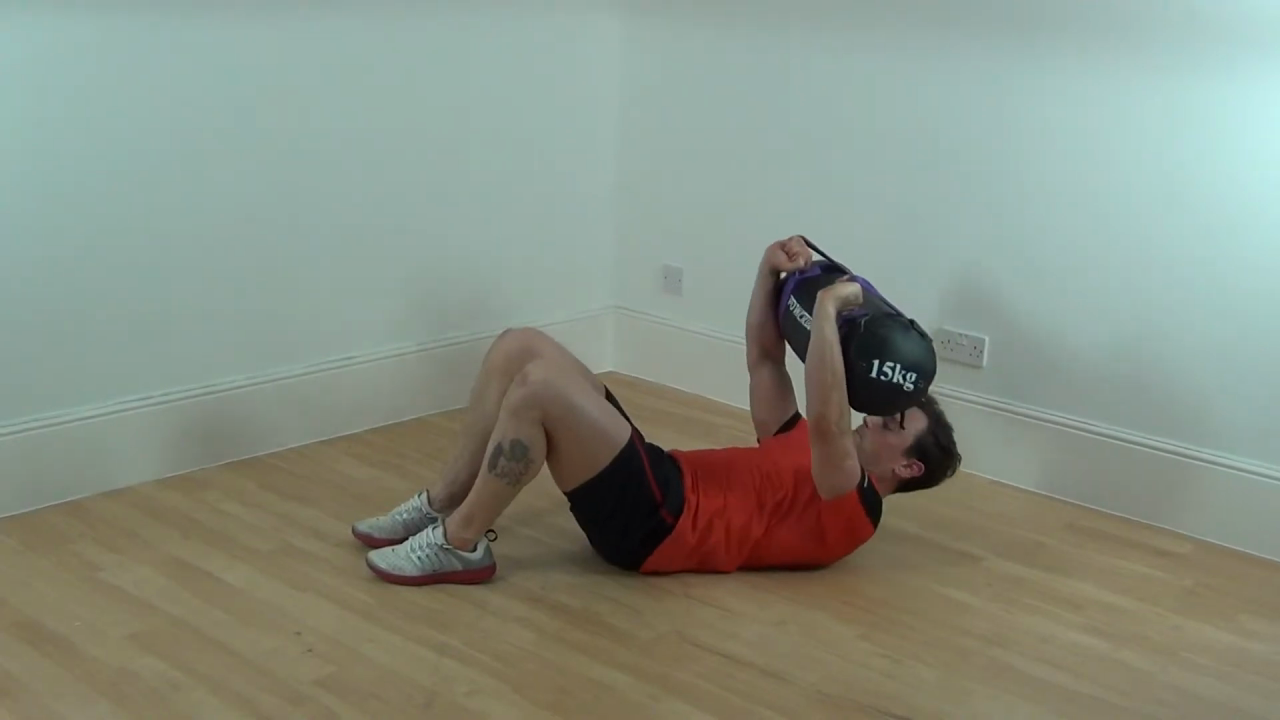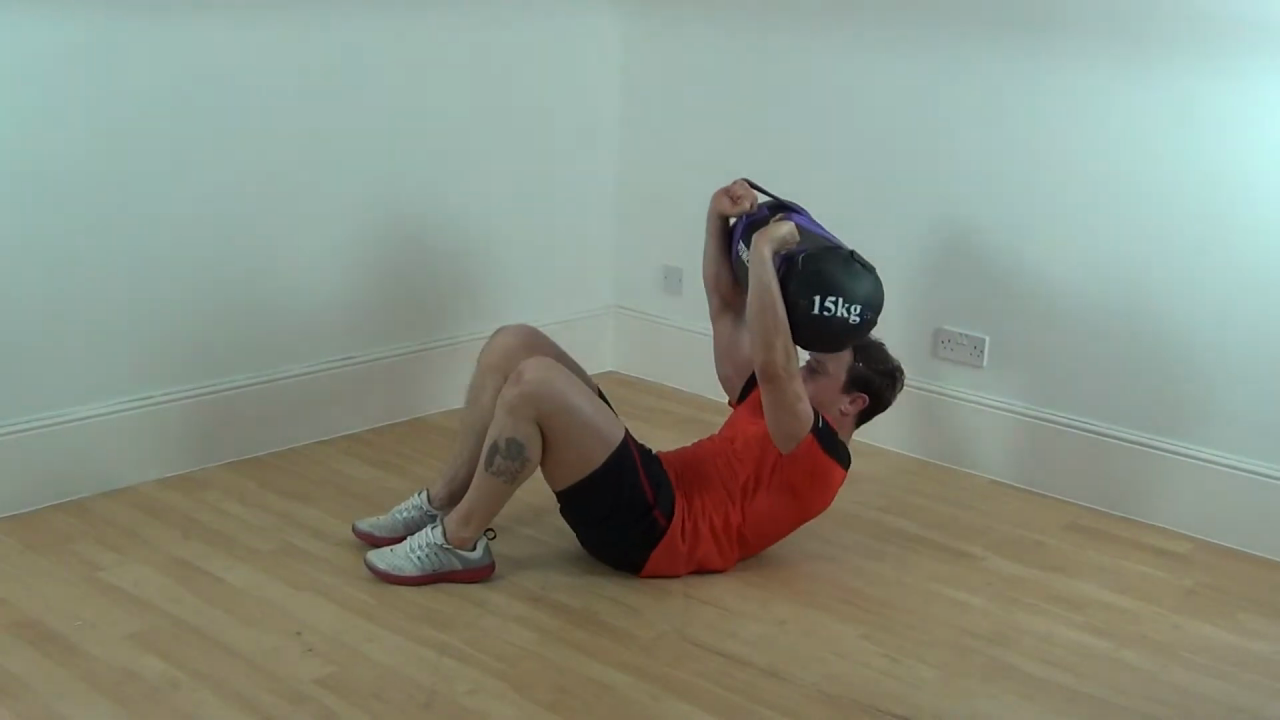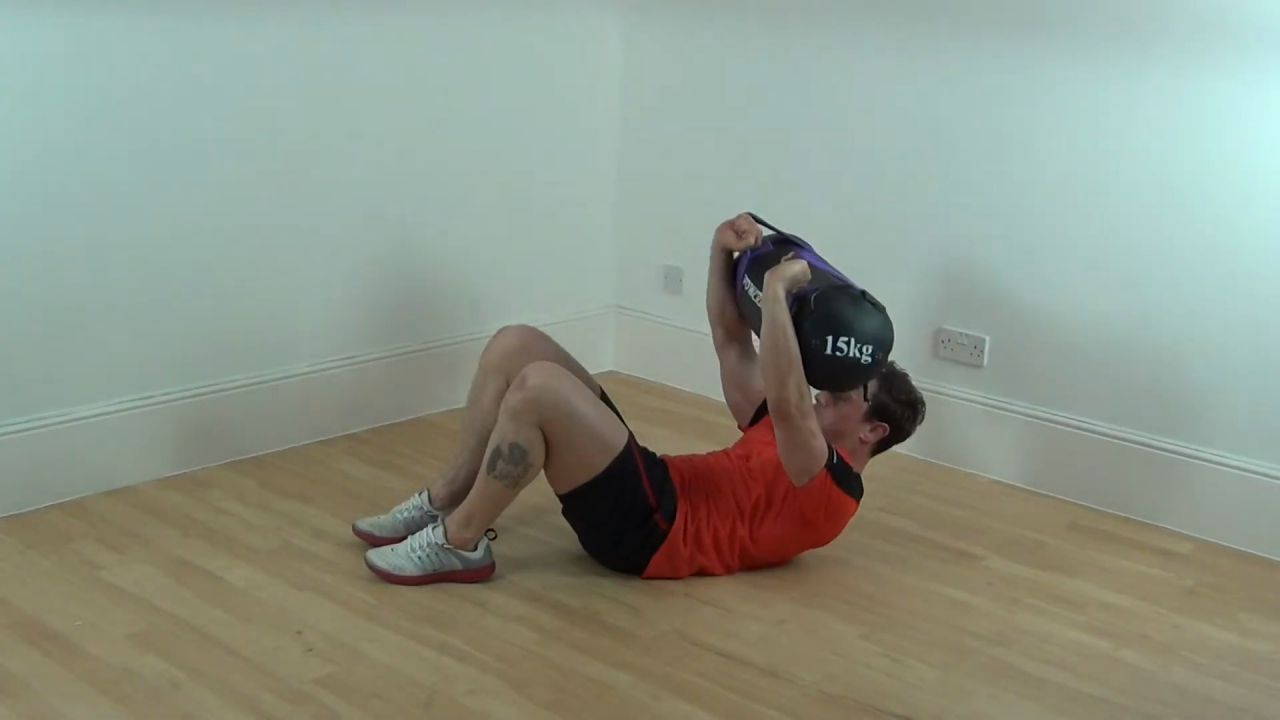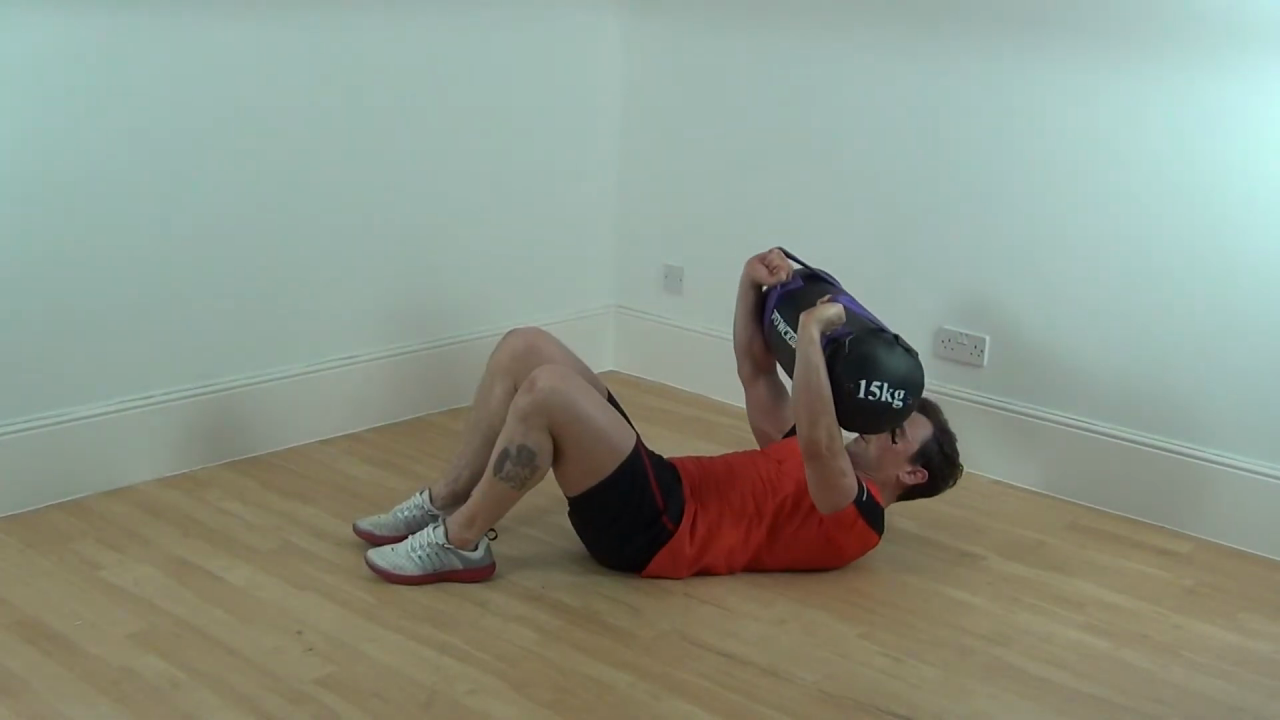
dt=0.5s
person 1, frame 1
left shoulder: (850, 510)
right shoulder: (809, 452)
left elbow: (829, 418)
right elbow: (763, 360)
left wrist: (827, 308)
right wrist: (771, 270)
left hip: (654, 524)
right hip: (654, 483)
left knee: (538, 383)
right knee: (520, 347)
left ankle: (459, 545)
right ankle: (440, 505)
person 1, frame 2
left shoulder: (817, 458)
right shoulder: (771, 410)
left elbow: (774, 364)
right elbow: (727, 311)
left wrist: (764, 251)
right wrist: (718, 218)
left hip: (647, 526)
right hip: (638, 488)
left knee: (532, 382)
right knee: (513, 343)
left ankle: (458, 543)
right ankle: (440, 503)
person 1, frame 3
left shoulder: (832, 490)
right shoulder: (786, 436)
left elbow: (788, 400)
right elbow: (731, 342)
left wrist: (776, 289)
right wrist: (722, 250)
left hip: (648, 529)
right hip: (642, 489)
left knee: (537, 386)
right knee: (515, 345)
left ankle: (459, 544)
right ankle: (442, 501)
person 1, frame 4
left shoulder: (855, 519)
right shoulder: (823, 471)
left elbow: (817, 440)
right elbow: (755, 372)
left wrist: (812, 328)
right wrist: (751, 282)
left hip: (654, 530)
right hip: (655, 489)
left knee: (545, 388)
right knee: (524, 347)
left ankle: (460, 543)
right ankle: (444, 502)
